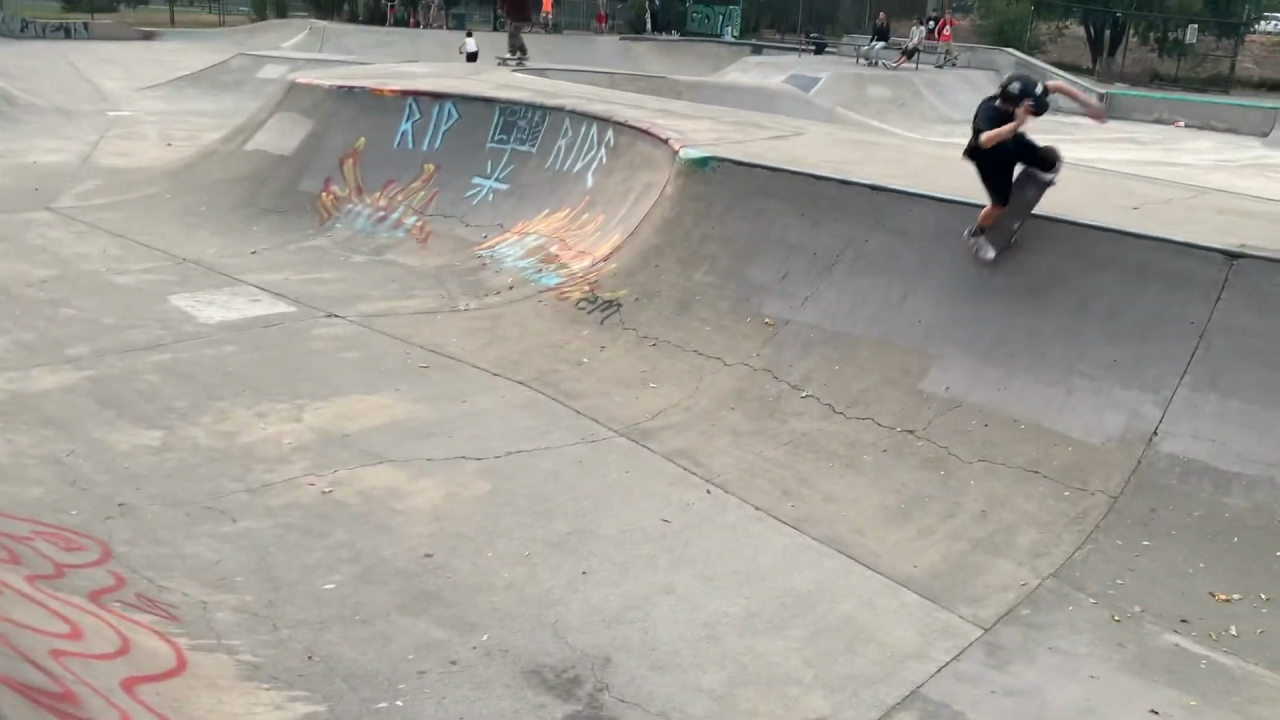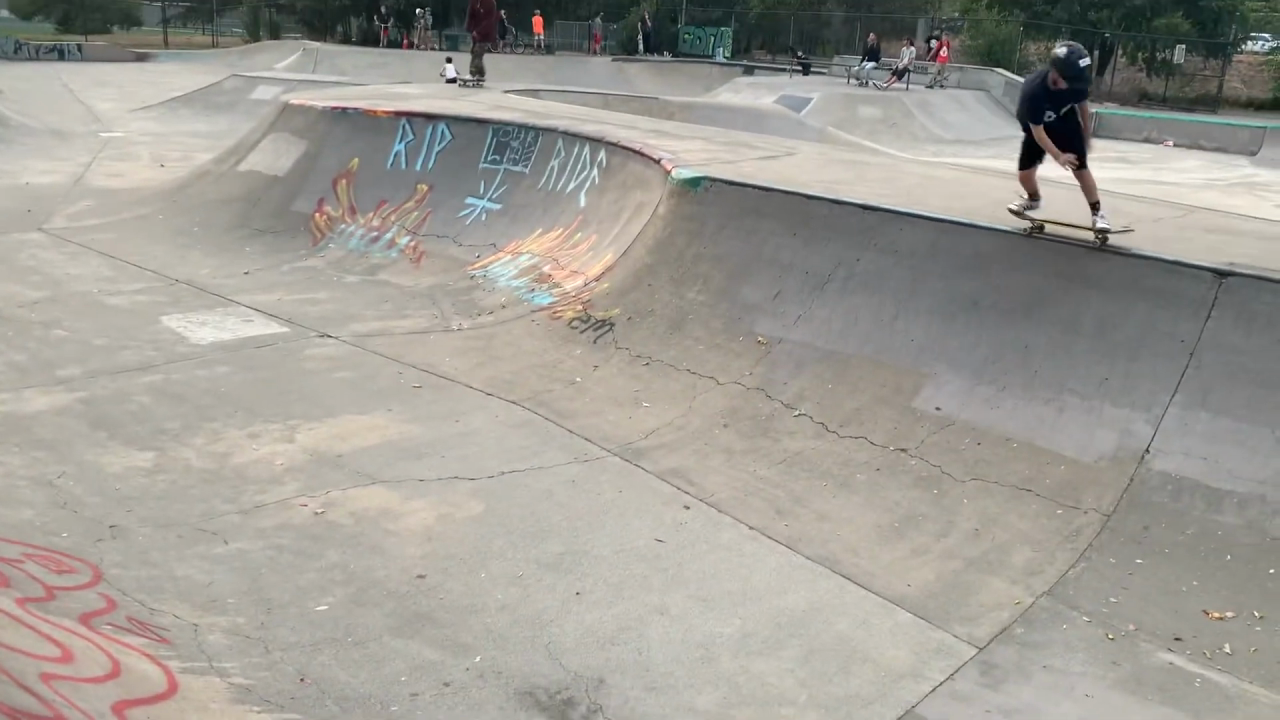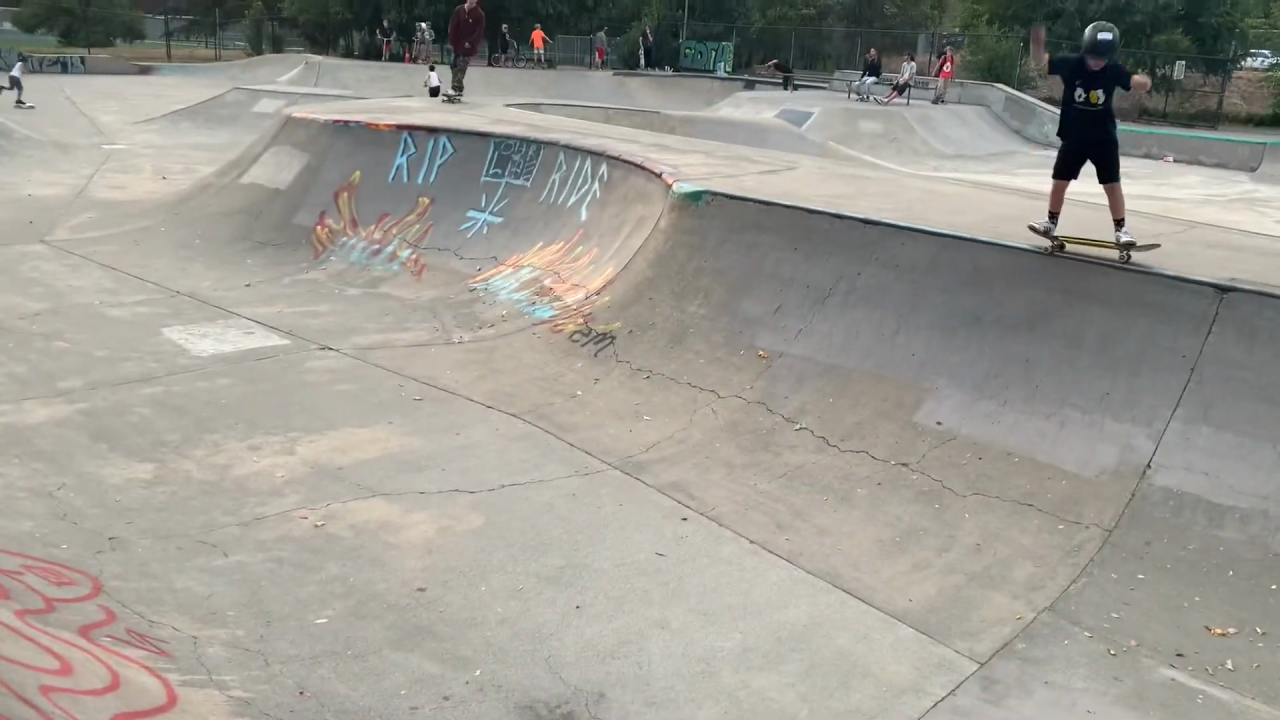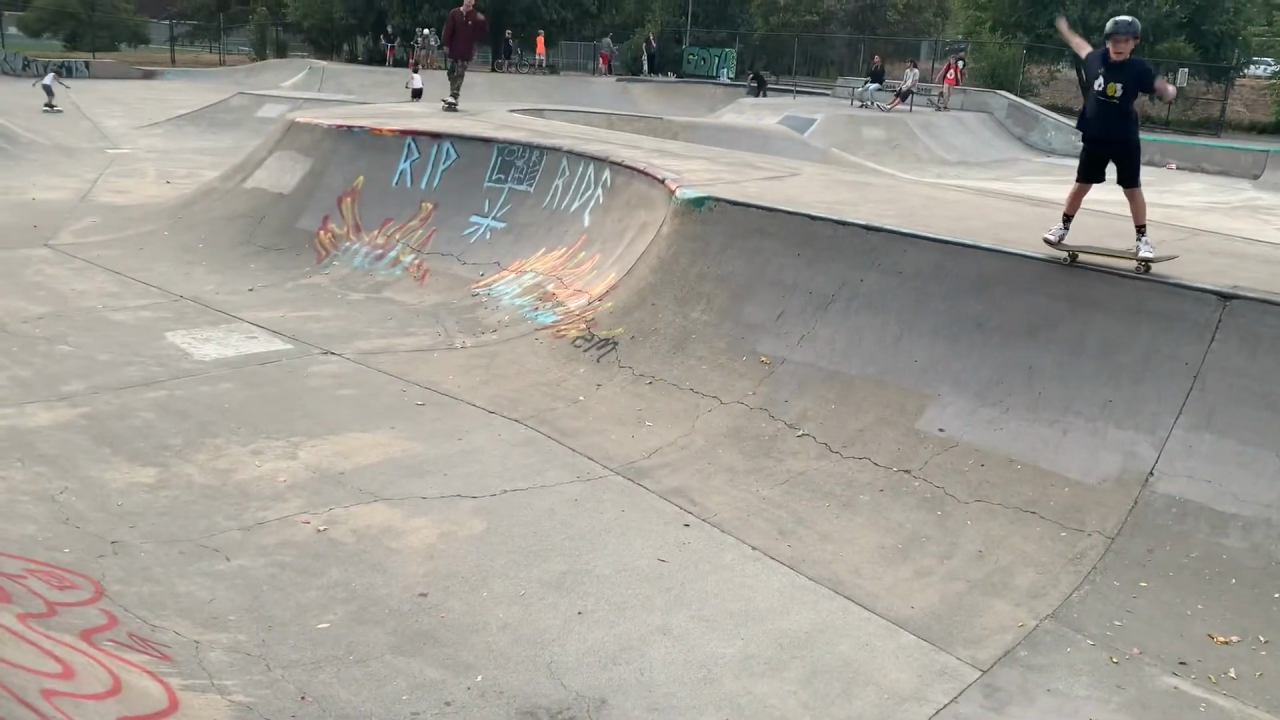
dt=0.3s
person 1, frame 1
left shoulder: (1018, 96)
right shoulder: (988, 114)
left elbow: (1055, 85)
right elbow: (986, 141)
left wrist: (1087, 101)
right wrist: (1017, 124)
left hip: (1014, 144)
right hip: (992, 158)
left knee: (1051, 162)
right knee: (999, 204)
right ankle: (976, 234)
person 1, frame 2
left shoulder: (1076, 82)
right shoulder: (1034, 91)
left elbow: (1083, 106)
right elbow: (1037, 130)
left wrist: (1086, 134)
right wrist: (1057, 155)
left hip: (1067, 125)
right hip: (1039, 129)
left knee: (1081, 170)
right knee: (1025, 171)
left ankle: (1097, 213)
right ankle: (1033, 199)
person 1, frame 3
left shoulder: (1114, 70)
right shoulder: (1070, 64)
left elbow: (1137, 84)
right elbow: (1040, 60)
left wrist: (1143, 82)
right wrist: (1038, 42)
left hip: (1104, 139)
right hip: (1073, 137)
left knee: (1112, 184)
right knee: (1059, 182)
left ankle: (1120, 229)
right ankle: (1051, 223)
person 1, frame 4
left shoulder: (1139, 68)
right shoulder: (1099, 58)
left elbow: (1165, 93)
right elbow: (1085, 49)
left wrist: (1167, 90)
right wrist: (1066, 31)
left hip: (1125, 140)
right hip: (1094, 137)
left knee: (1132, 190)
right knee: (1081, 185)
left ankle: (1142, 238)
right ankle: (1063, 227)
